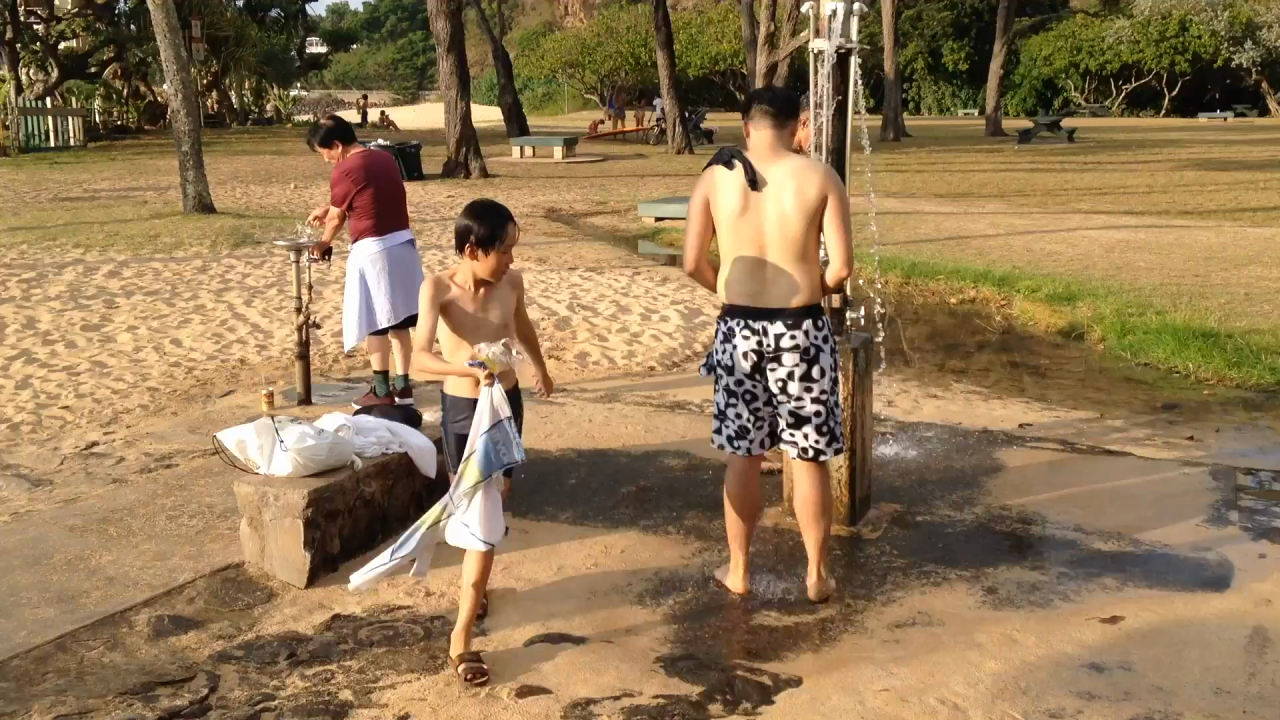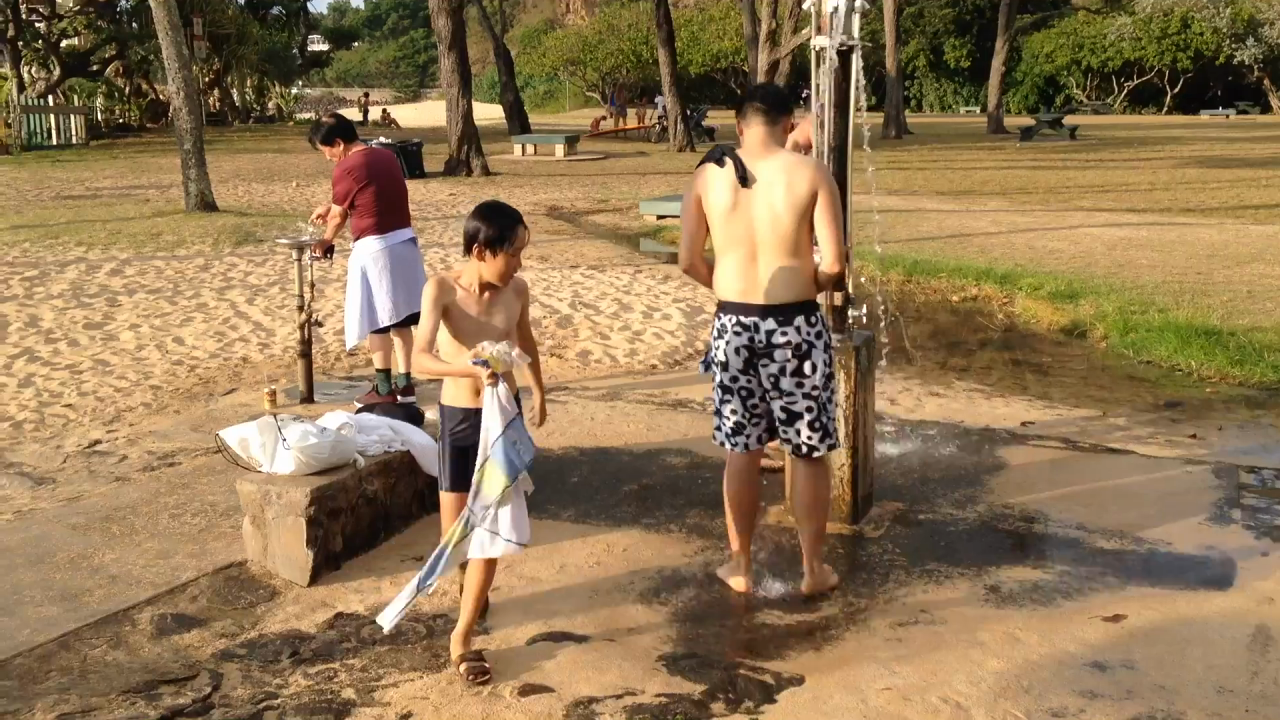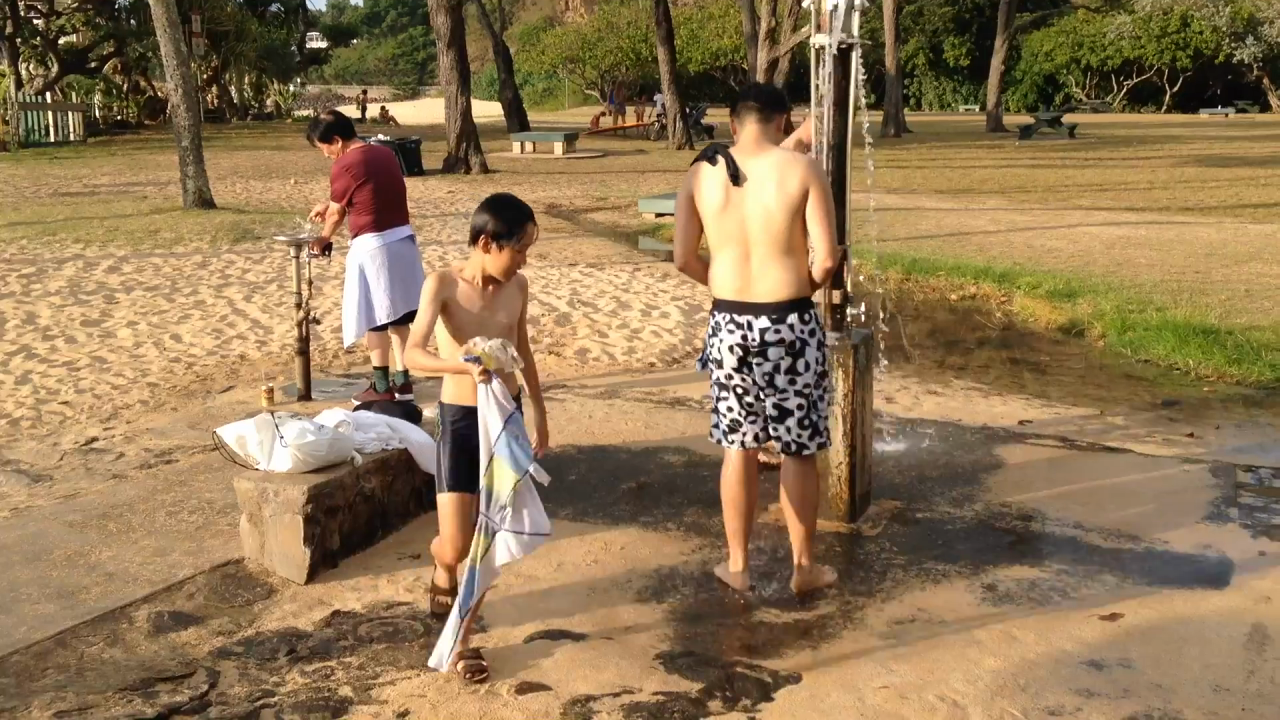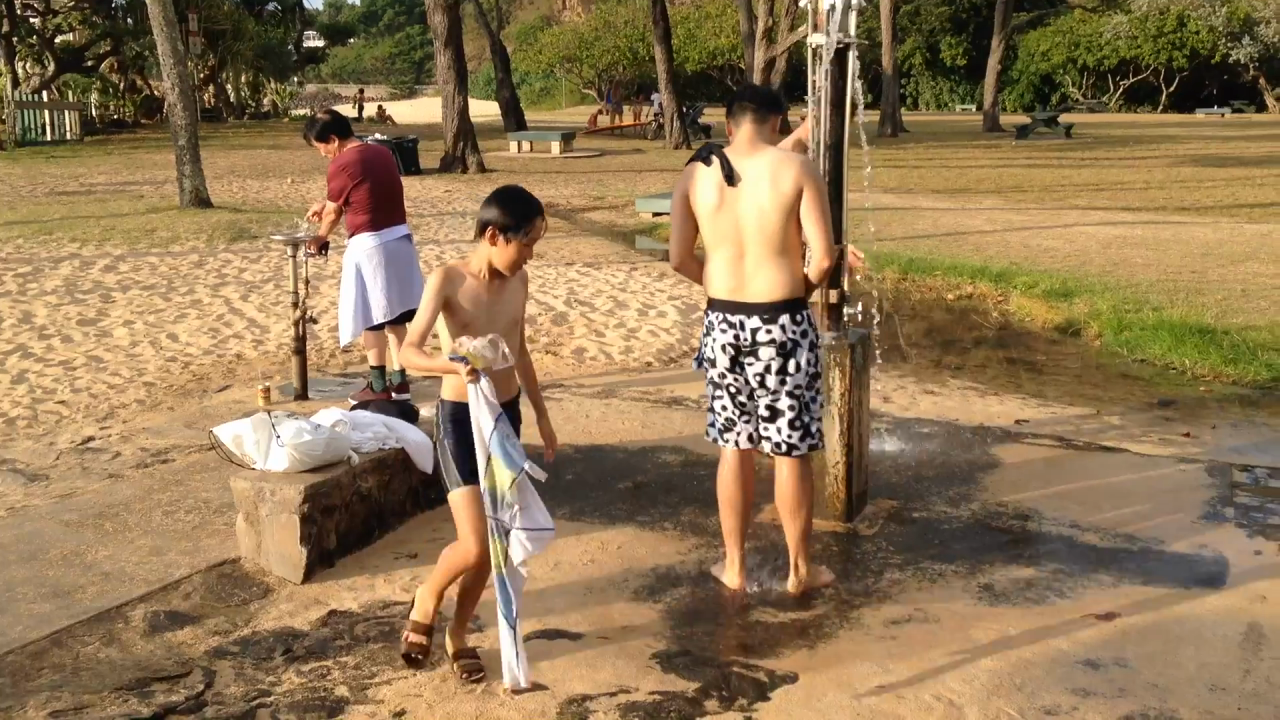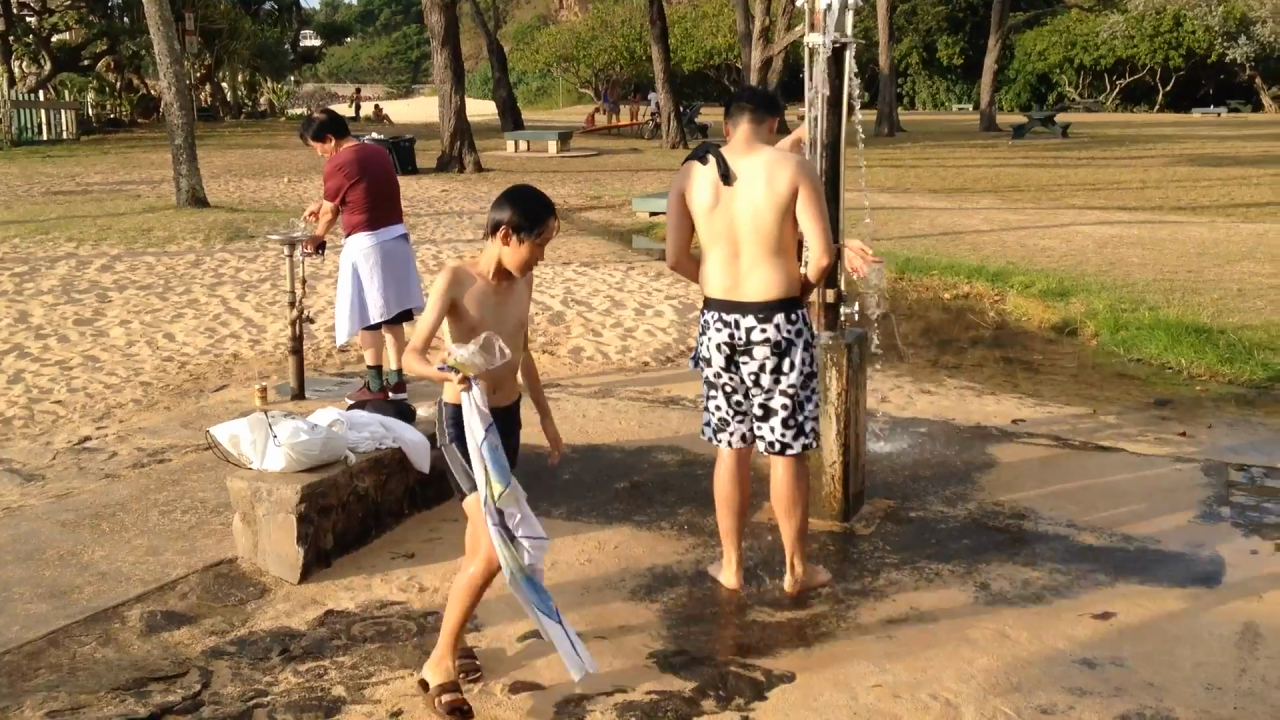
dt=0.1s
person 1, frame 1
left shoulder: (713, 178)
right shoulder: (819, 177)
left elbow: (693, 264)
right elbow: (842, 266)
right wrist: (815, 290)
left hip: (739, 329)
right hip: (801, 329)
left knee: (743, 453)
right knee: (811, 455)
left ankle: (739, 568)
right ankle: (817, 573)
person 1, frame 2
left shoulder: (707, 176)
right shoulder: (810, 173)
left elbow: (688, 261)
right elbow: (834, 262)
right wrist: (807, 286)
left hip: (734, 325)
right hip: (795, 325)
left knee: (742, 450)
right knee: (807, 450)
left ankle: (739, 566)
right ankle: (812, 568)
person 1, frame 3
left shoulder: (702, 172)
right shoulder: (804, 169)
left elbow: (683, 258)
right elbow: (828, 258)
right wrist: (809, 285)
left hip: (728, 323)
right hip: (789, 324)
left knee: (738, 447)
right knee: (798, 449)
left ankle: (736, 564)
right ankle: (804, 567)
person 1, frame 4
left shoulder: (696, 173)
right shoulder: (797, 169)
left elbow: (679, 258)
right elbow: (824, 256)
right wrist: (806, 286)
left hip: (723, 322)
right hip: (782, 324)
left knee: (735, 447)
right knee: (791, 450)
left ankle: (734, 564)
right ankle: (800, 568)
person 1, frame 5
left shoulder: (691, 172)
right shoulder: (793, 169)
left elbow: (676, 258)
right elbow: (823, 255)
right wrist: (805, 285)
left hip: (719, 321)
right hip: (778, 323)
left knee: (731, 446)
right knee: (786, 450)
left ankle: (731, 564)
right ankle: (798, 568)
person 2, frame 1
left shoulder: (512, 284)
right shoulder: (438, 287)
right elbow: (421, 355)
left wrist: (541, 373)
right wrist: (470, 368)
left hip: (505, 407)
right hip: (460, 409)
left ankle: (462, 638)
right ankle: (477, 581)
person 2, frame 2
left shoulder: (516, 290)
right shoulder: (442, 289)
right elbow: (422, 356)
left wrist: (540, 393)
right wrist: (471, 369)
right hip: (459, 419)
right knee: (454, 532)
left ankle: (462, 638)
right ankle: (472, 578)
person 2, frame 3
left shoulder: (517, 287)
right shoulder: (444, 284)
right elbow: (414, 353)
left wrist: (538, 411)
right wrist: (462, 367)
right hip: (459, 420)
right knee: (454, 547)
left ankle: (461, 637)
right ankle: (442, 569)
person 2, frame 4
left shoulder: (518, 281)
right shoulder: (447, 279)
right elbow: (410, 352)
left wrist: (542, 417)
right wrist: (453, 366)
left hip: (506, 414)
right hip: (458, 417)
left knee: (489, 542)
right knee: (472, 547)
left ankle: (457, 634)
right ankle: (425, 605)
person 2, frame 5
left shoulder: (523, 284)
right shoulder: (455, 280)
right elbow: (412, 354)
left wrist: (546, 420)
right wrist: (448, 373)
left hip: (506, 421)
right hip: (461, 422)
left knee: (483, 547)
right knee: (492, 550)
left ankle: (456, 634)
right ankle: (439, 663)
person 3, frame 1
left shoulder: (344, 170)
right shoulder: (385, 158)
left elbow: (337, 219)
left wrist: (323, 244)
right wrist: (329, 208)
left hip: (373, 251)
right hip: (402, 244)
left knee: (376, 323)
right knee: (398, 319)
left ankle: (382, 391)
right ankle: (402, 385)
person 3, frame 2
left shoulder: (346, 169)
right shoulder: (387, 157)
left elbow: (339, 218)
left wrist: (325, 242)
right wrist: (331, 207)
left hip: (375, 250)
right hip: (404, 242)
left knee: (378, 321)
right knee: (400, 317)
left ankle: (384, 389)
right ankle: (405, 383)
person 3, frame 3
left shoulder: (345, 165)
right shoulder: (386, 154)
left elbow: (338, 214)
left wrist: (323, 239)
right wrist: (329, 205)
left hip: (373, 247)
right hip: (402, 241)
left knee: (376, 319)
right knee: (399, 315)
left ankle: (382, 387)
right ankle: (402, 381)
person 3, frame 4
left shoulder: (341, 165)
right shoulder: (382, 153)
left elbow: (334, 213)
left wrist: (320, 238)
right wrist: (327, 205)
left hip: (369, 246)
right hip: (399, 239)
left knee: (372, 318)
right knee: (395, 314)
left ankle: (379, 386)
right ankle: (399, 380)
person 3, frame 5
left shoulder: (338, 164)
right shoulder: (379, 152)
left elbow: (330, 213)
left wrist: (317, 237)
right wrist: (323, 205)
left hip: (366, 246)
right hip: (396, 239)
left knee: (369, 318)
right knee: (393, 314)
left ankle: (376, 387)
right ankle: (396, 380)
